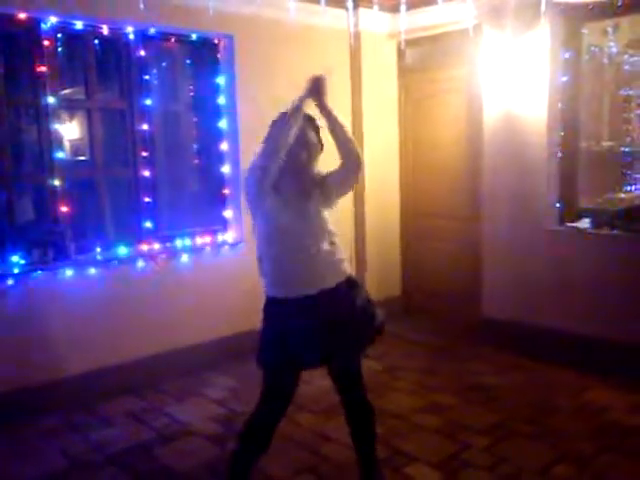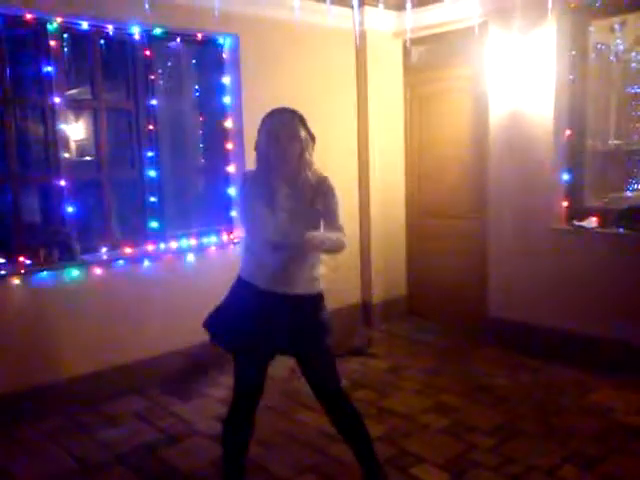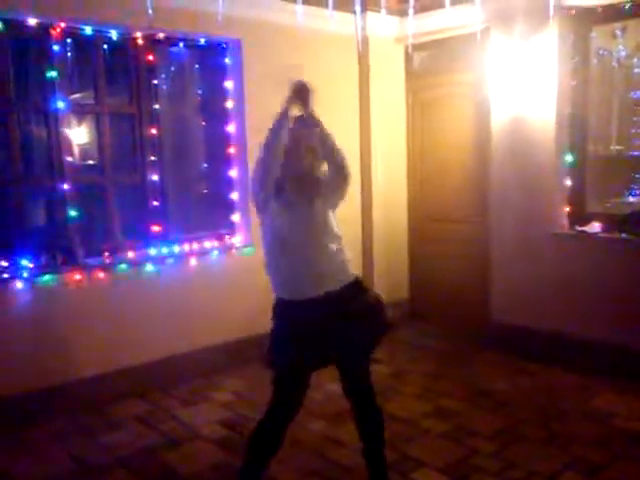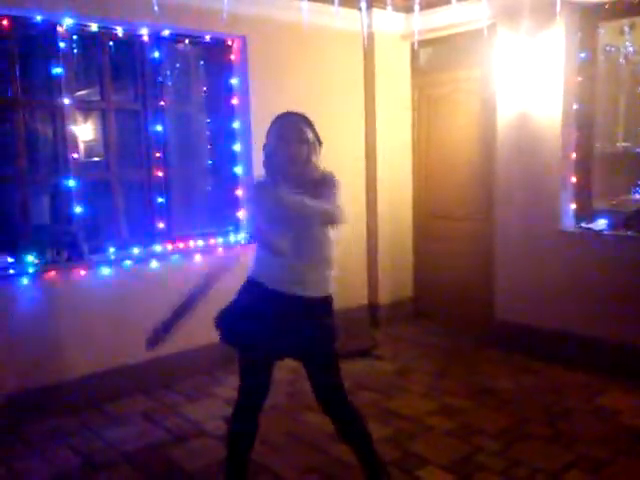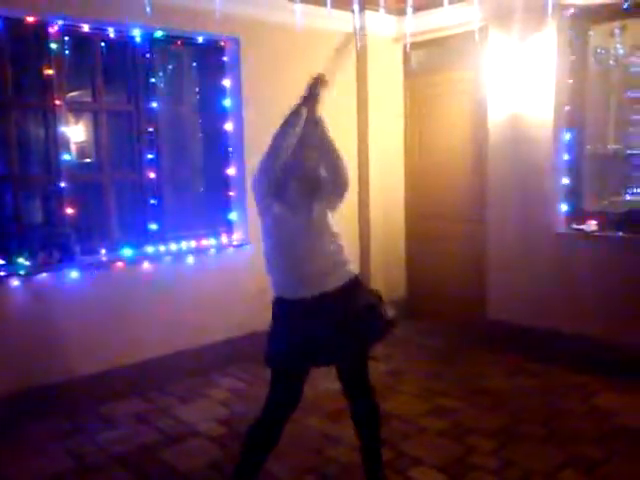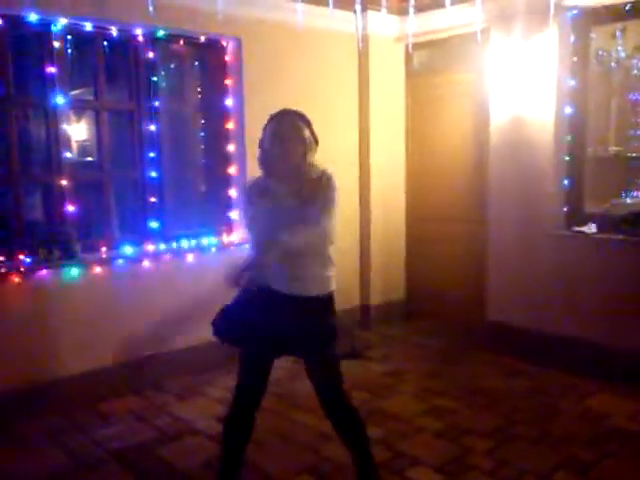
dt=0.5s
person 1, frame 1
left shoulder: (319, 186)
right shoulder: (257, 185)
left elbow: (353, 171)
right elbow: (272, 152)
left wrist: (324, 110)
right wrist: (301, 106)
left hip: (336, 299)
right hip: (287, 308)
left knee: (353, 392)
right knee: (274, 403)
person 1, frame 2
left shoulder: (321, 186)
right shoulder: (251, 185)
left elbow: (337, 238)
right elbow: (262, 241)
left wrist: (310, 240)
right wrist: (282, 252)
left hip: (304, 303)
right hip: (256, 299)
left knee: (331, 392)
right knee: (246, 397)
person 1, frame 3
left shoulder: (322, 191)
right shoulder: (265, 193)
left elbow: (341, 171)
right elbow: (268, 156)
left wrist: (310, 119)
right wrist: (288, 109)
left hip: (345, 302)
right hip: (296, 312)
left knee: (361, 394)
right knee: (283, 407)
person 1, frame 4
left shoulder: (325, 183)
right shoulder: (261, 191)
left elbow: (333, 215)
right elbow: (274, 244)
left wrist: (291, 201)
right wrist: (267, 238)
left hip: (312, 306)
right hip: (264, 301)
left knee: (333, 398)
right knee: (251, 398)
person 1, frame 5
left shoulder: (321, 186)
right shoulder: (265, 187)
left elbow: (340, 185)
right elbow: (277, 157)
left wrist: (316, 120)
right wrist: (302, 108)
left hip: (343, 299)
right hip: (295, 308)
left knee: (359, 392)
right knee: (281, 403)
person 1, frame 6
left shoulder: (324, 183)
right shoulder: (257, 191)
left elbow: (316, 233)
right elbow: (261, 238)
left wrist: (270, 253)
left hip: (313, 303)
right hip: (266, 299)
left knee: (332, 396)
right knee: (247, 396)
